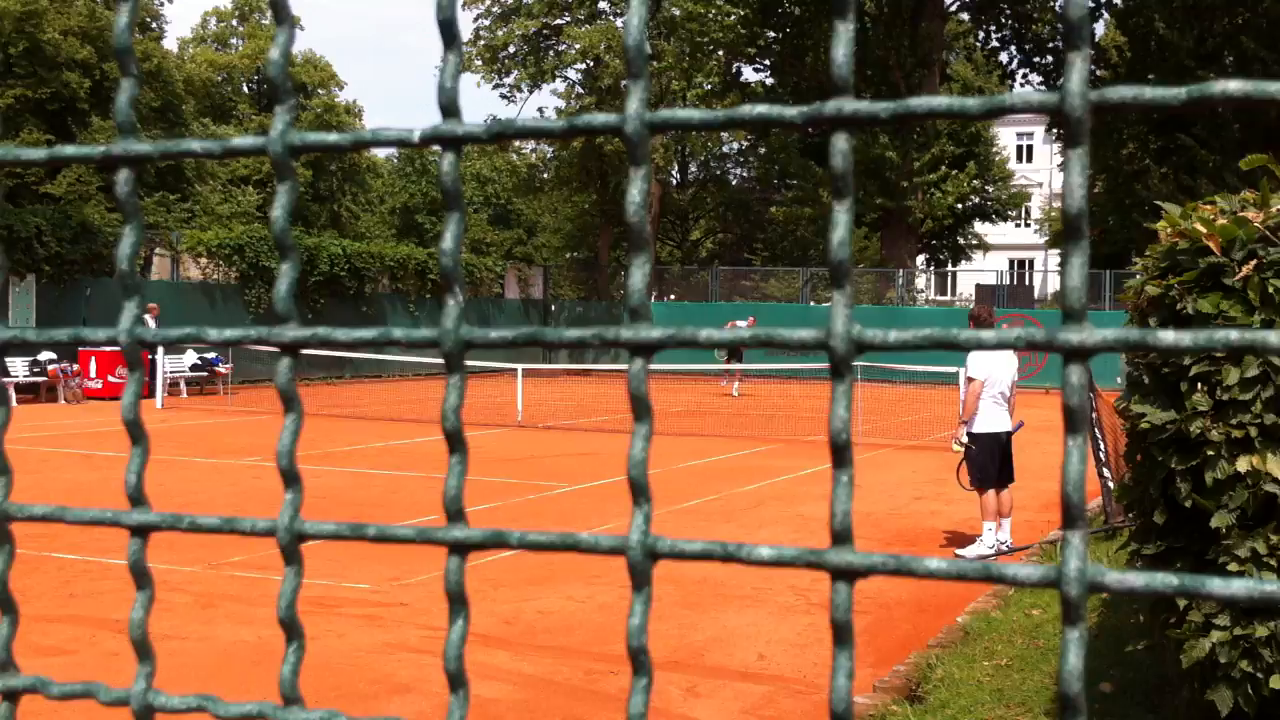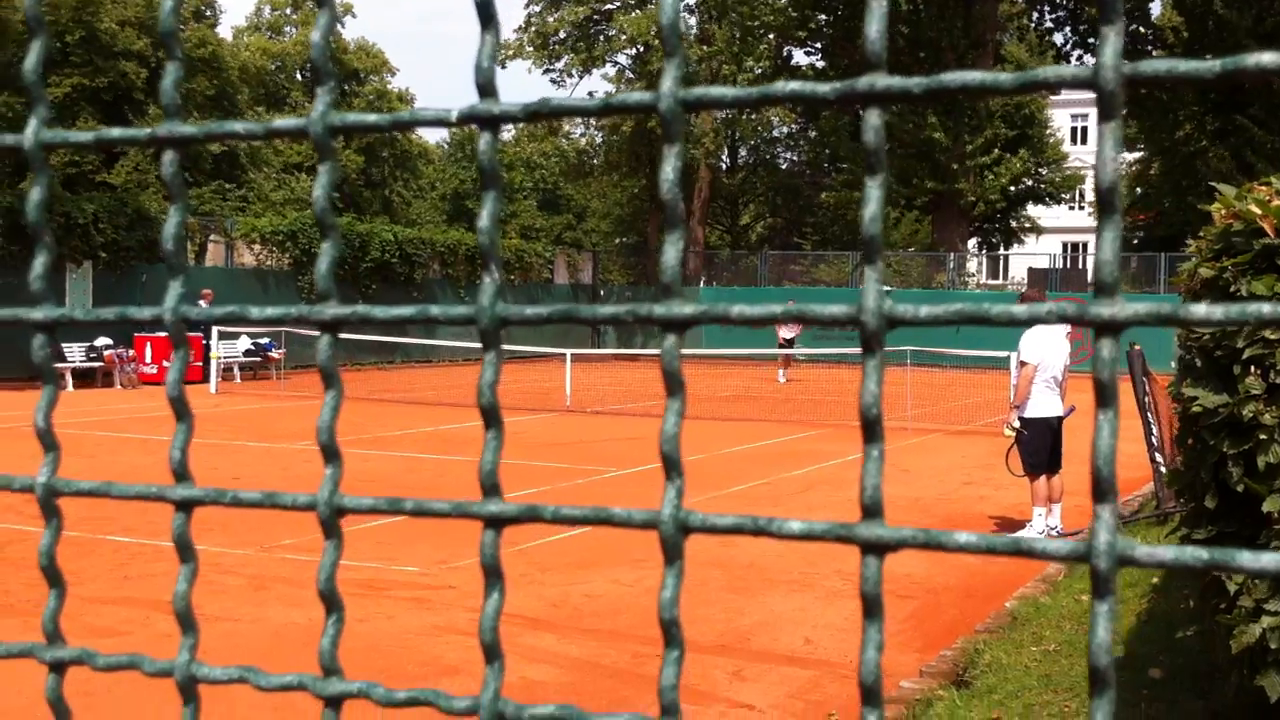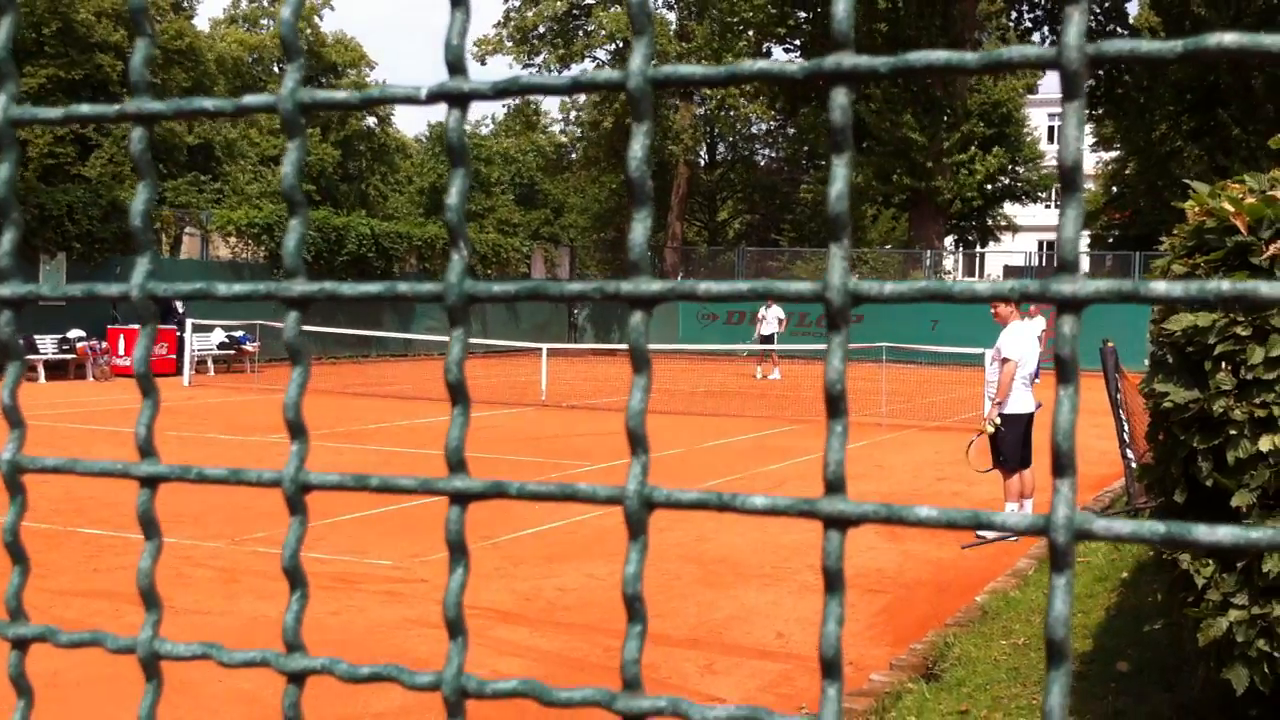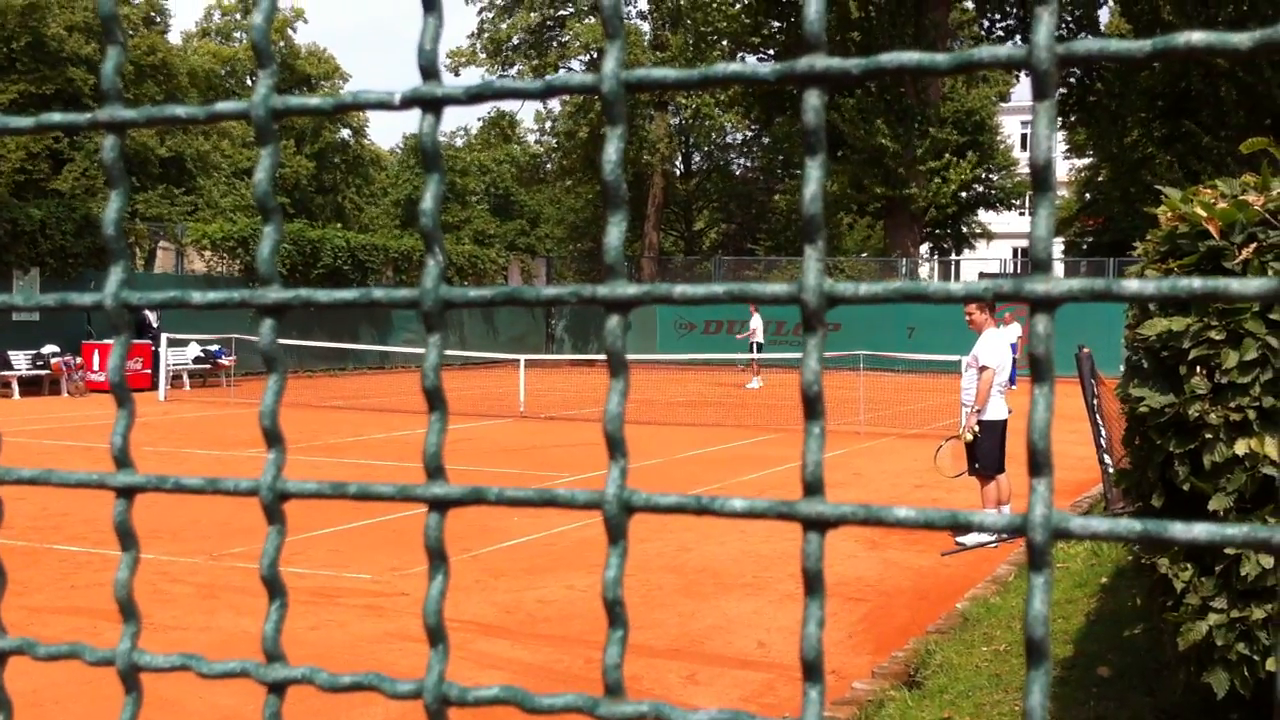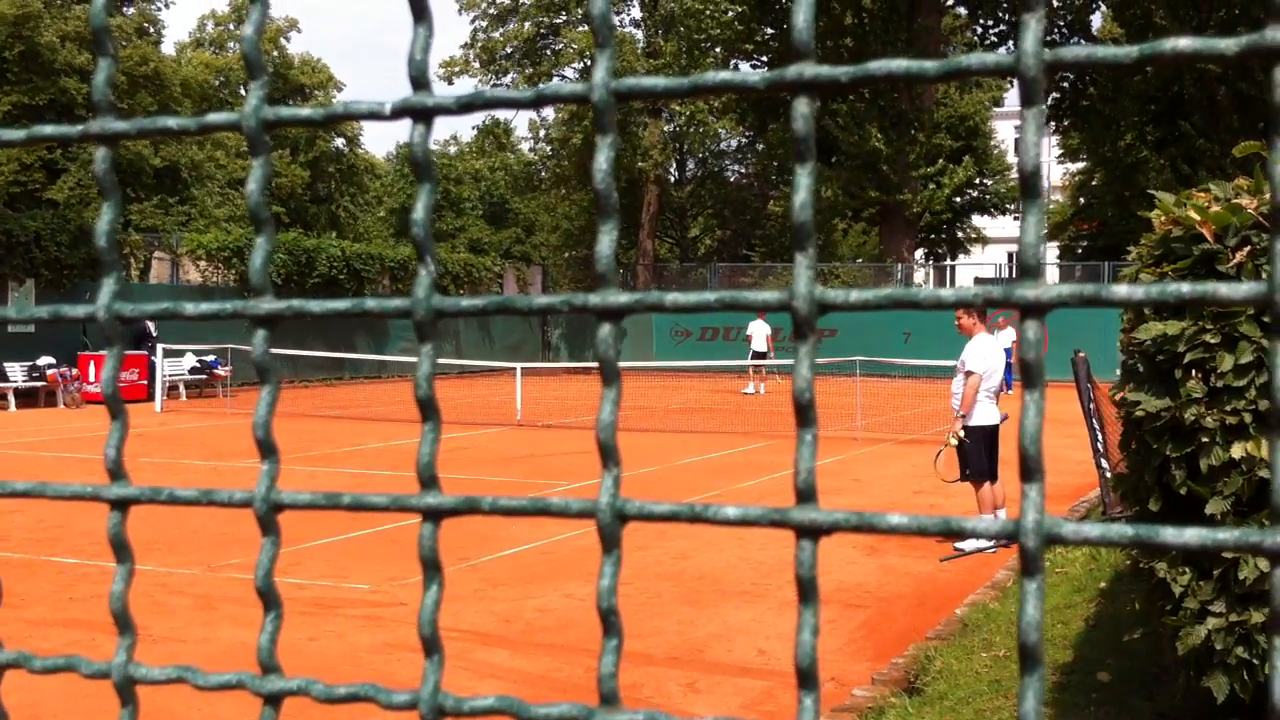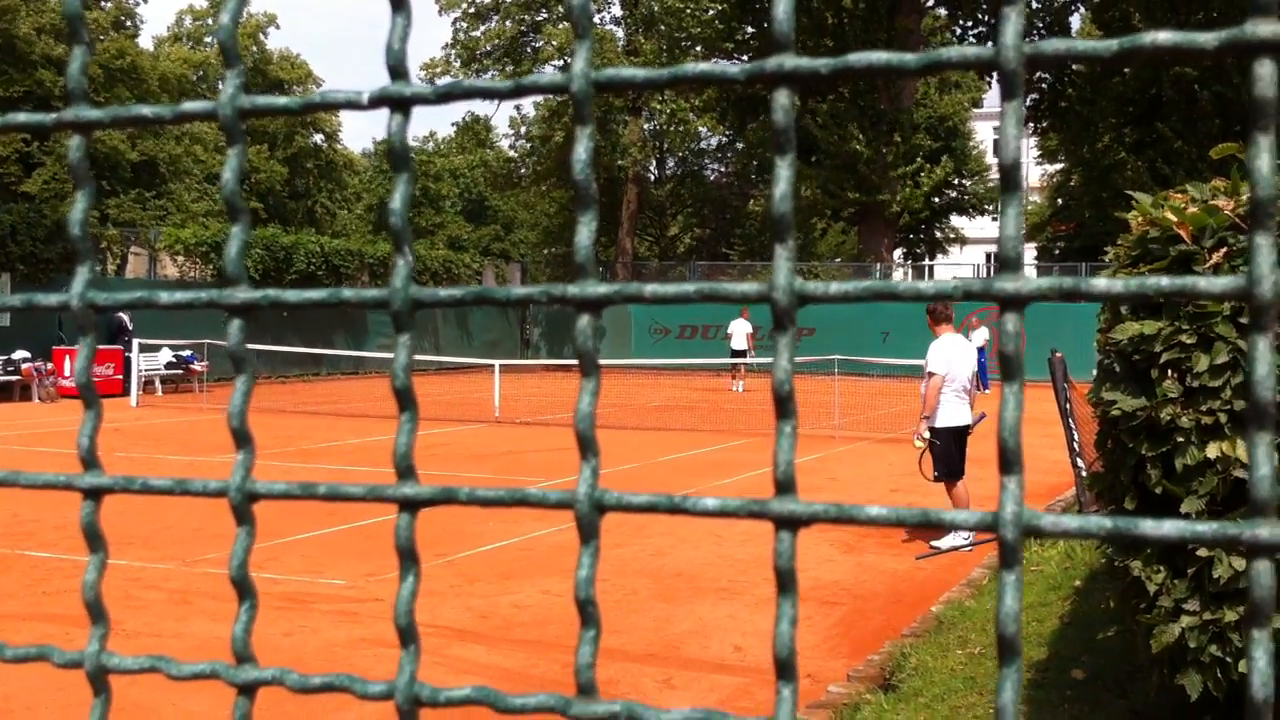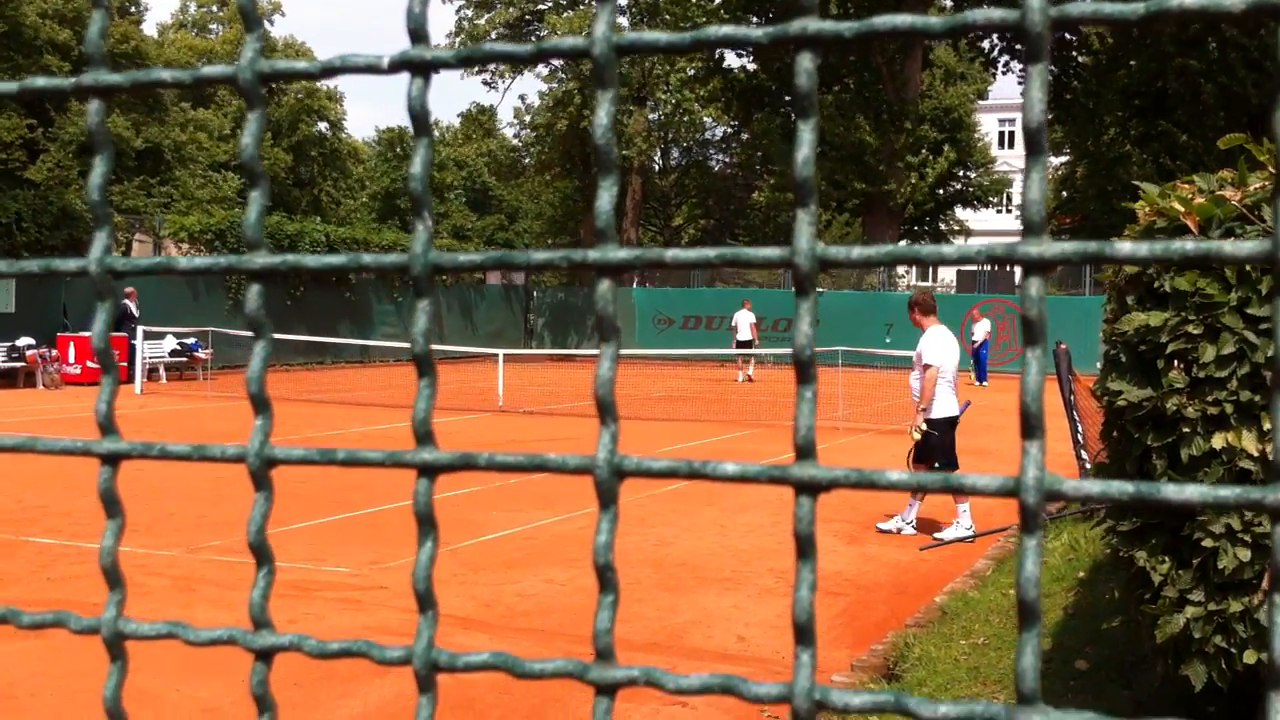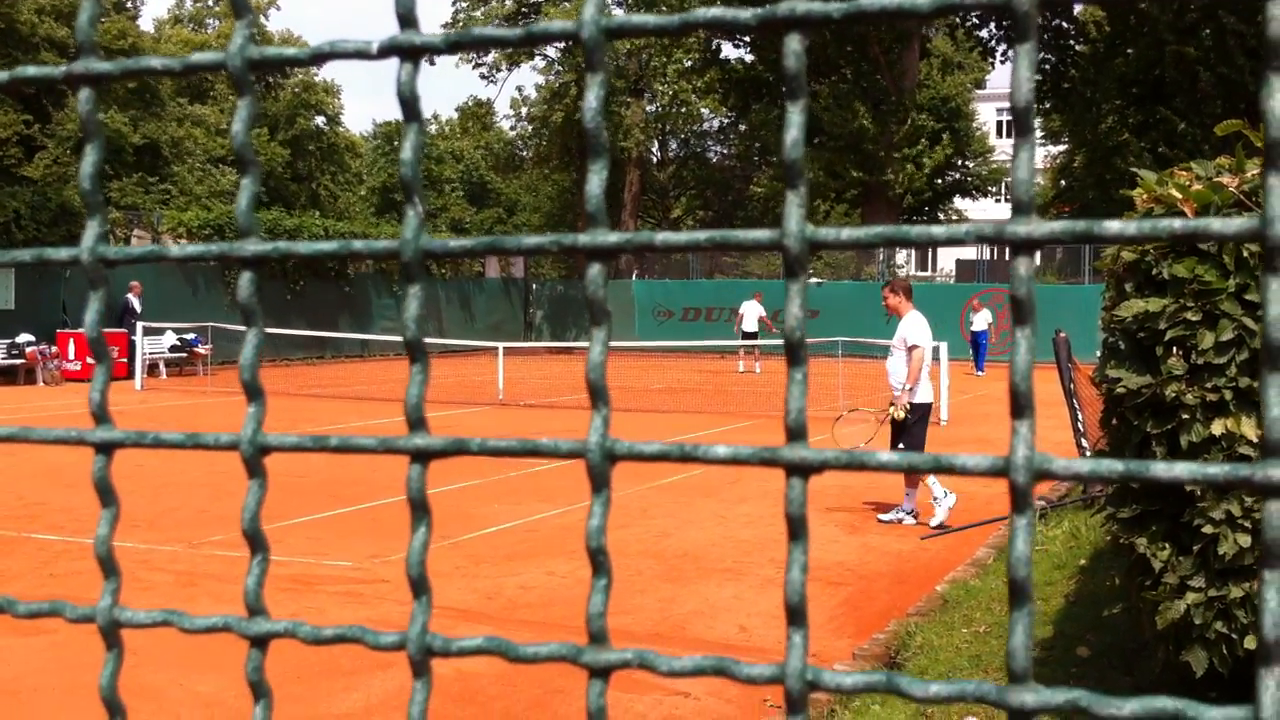
dt=0.5s
person 1, frame 1
left shoulder: (979, 353)
right shoulder: (1008, 353)
left elbow: (974, 391)
right elbow: (1012, 392)
left wrist: (962, 423)
left hip: (982, 428)
right hip: (1003, 427)
left knee: (986, 486)
right knee: (1002, 484)
left ankle: (988, 542)
right ankle: (1004, 538)
person 1, frame 2
left shoulder: (1032, 336)
right shoulder: (1060, 336)
left elbow: (1026, 375)
right elbow: (1064, 377)
left wrist: (1014, 408)
left hip: (1033, 413)
right hip: (1054, 411)
left knee: (1036, 472)
right knee: (1052, 470)
left ankle: (1038, 527)
right ankle: (1054, 523)
person 1, frame 3
left shoulder: (1011, 333)
right shoulder: (1027, 332)
left elbow: (1008, 371)
left wrist: (995, 405)
left hip: (1009, 409)
right hip: (1024, 406)
left knee: (1009, 468)
right knee: (1023, 465)
person 1, frame 4
left shoulder: (988, 341)
right shoulder: (999, 339)
left elbow: (986, 379)
left wrist: (974, 413)
left hip: (985, 416)
right hip: (996, 414)
left knee: (985, 474)
right knee: (998, 471)
left ankle: (988, 531)
person 1, frame 5
left shoulder: (976, 346)
right shoulder: (994, 345)
left elbow: (973, 384)
left wrist: (959, 417)
left hip: (974, 421)
right hip: (989, 419)
left knee: (979, 479)
right knee: (991, 478)
left ankle: (986, 536)
person 1, frame 6
left shoulder: (939, 347)
right shoulder: (967, 345)
left elbow: (934, 386)
right elbow: (972, 386)
left wrist: (923, 419)
left hip: (943, 421)
right hip: (961, 419)
left knee: (952, 478)
right knee: (954, 477)
left ankle: (962, 533)
right ankle: (962, 527)
person 1, frame 7
left shoulder: (931, 338)
right shoulder: (945, 335)
left elbow: (931, 377)
right elbow: (952, 376)
left wrist: (921, 411)
right wrist: (944, 408)
left hip: (937, 415)
right hip: (938, 413)
left knee: (948, 469)
right knee: (920, 466)
left ankle: (964, 523)
right ankle: (907, 519)
person 1, frame 8
left shoulder: (913, 321)
right shoulder: (908, 322)
left elbow: (918, 358)
left wrist: (905, 391)
right wrist: (901, 395)
left hip: (913, 399)
right hip: (908, 399)
left knee: (906, 453)
right knee: (907, 454)
left ankle: (941, 496)
right ankle: (908, 509)
